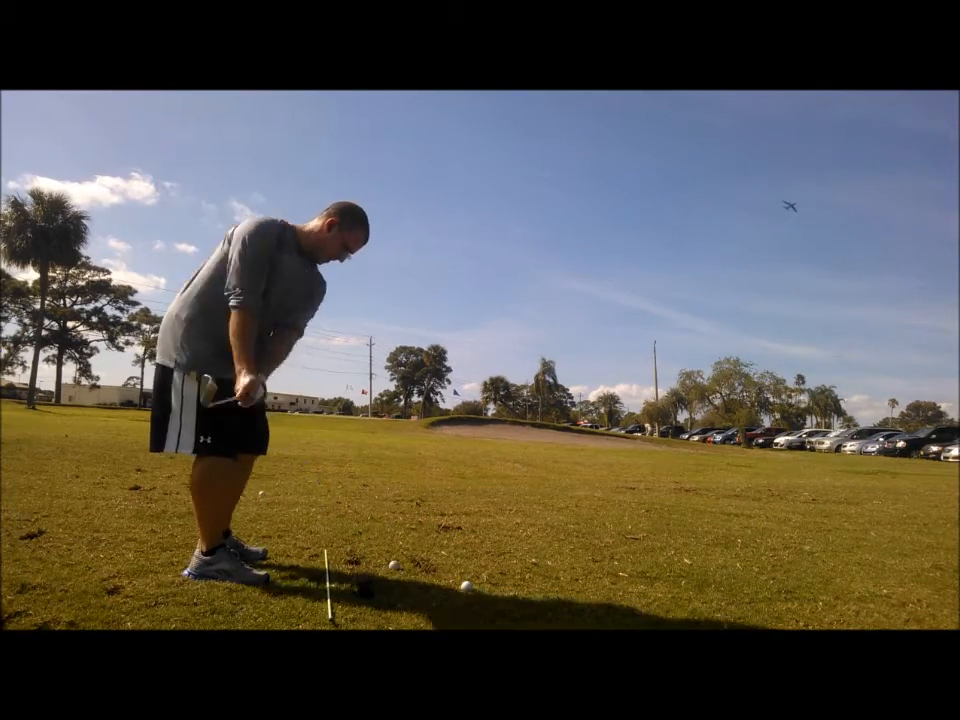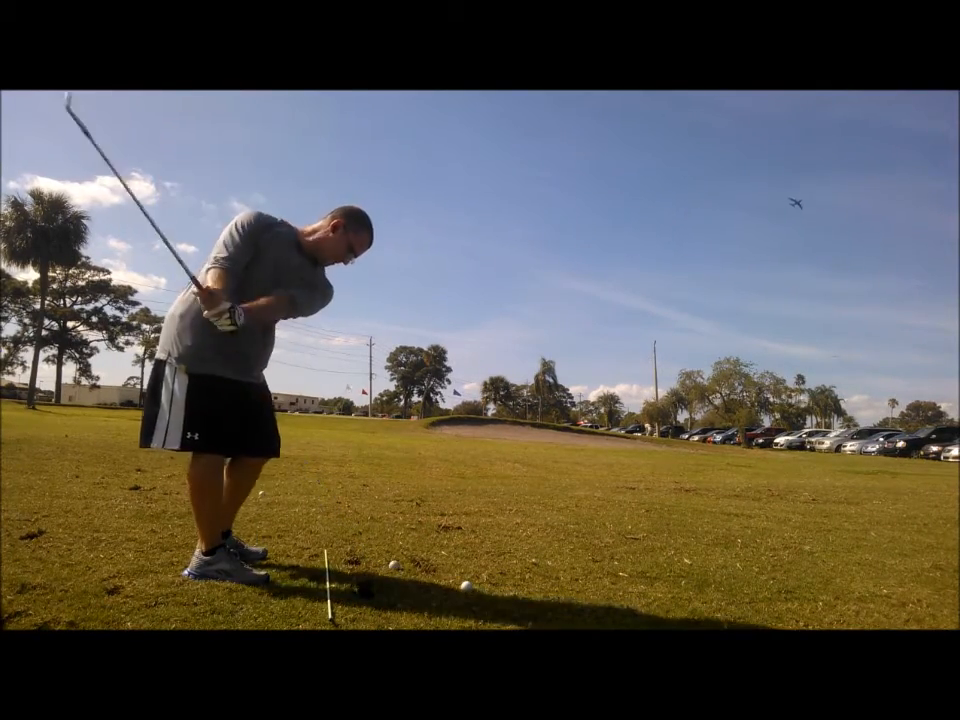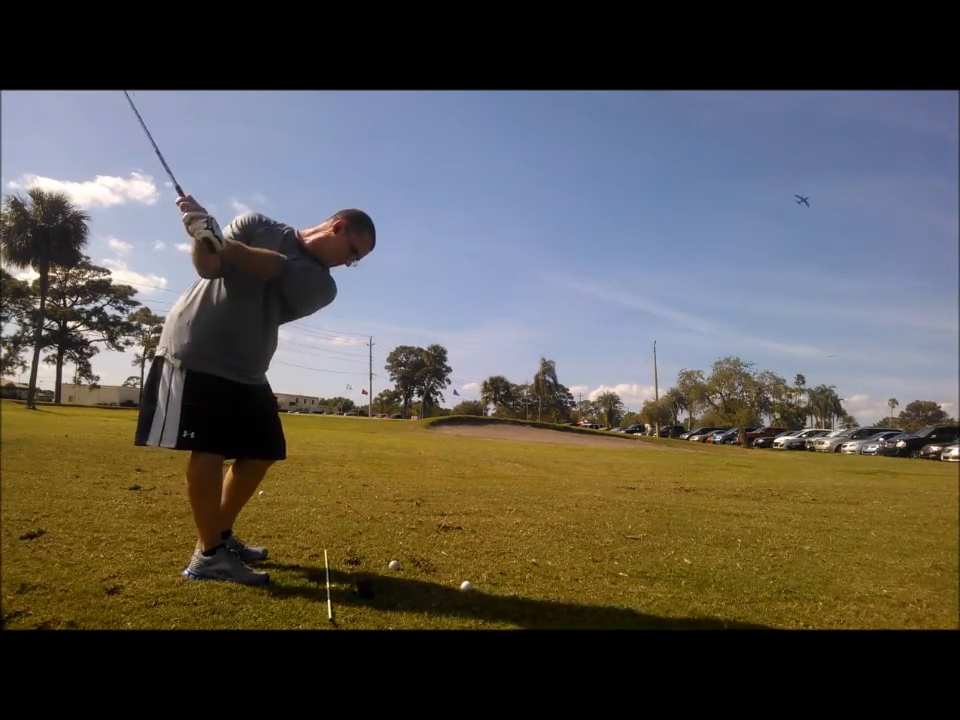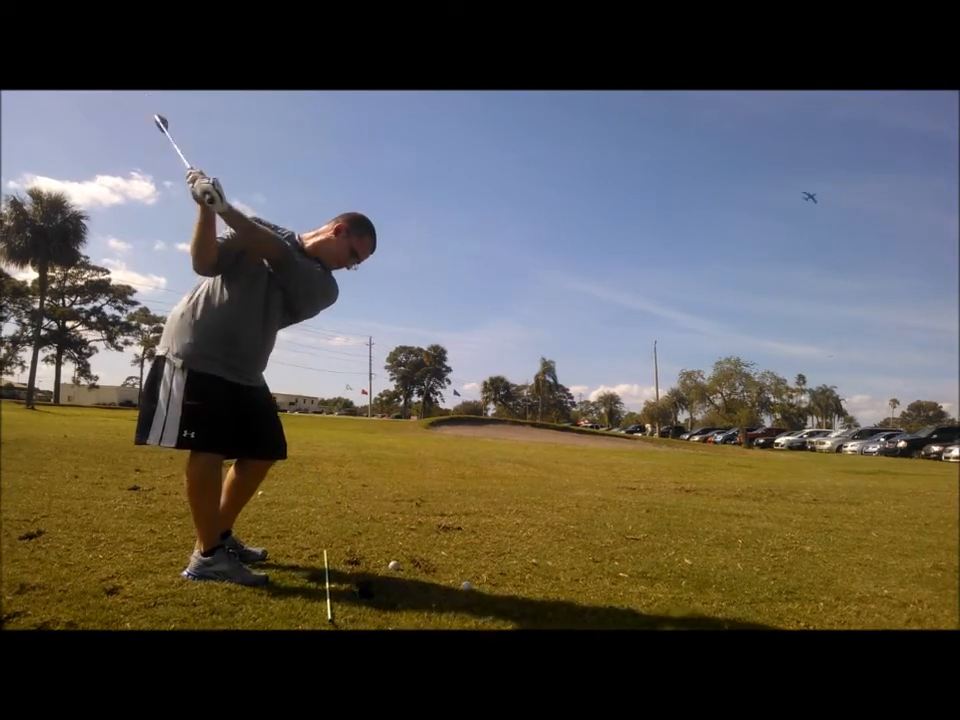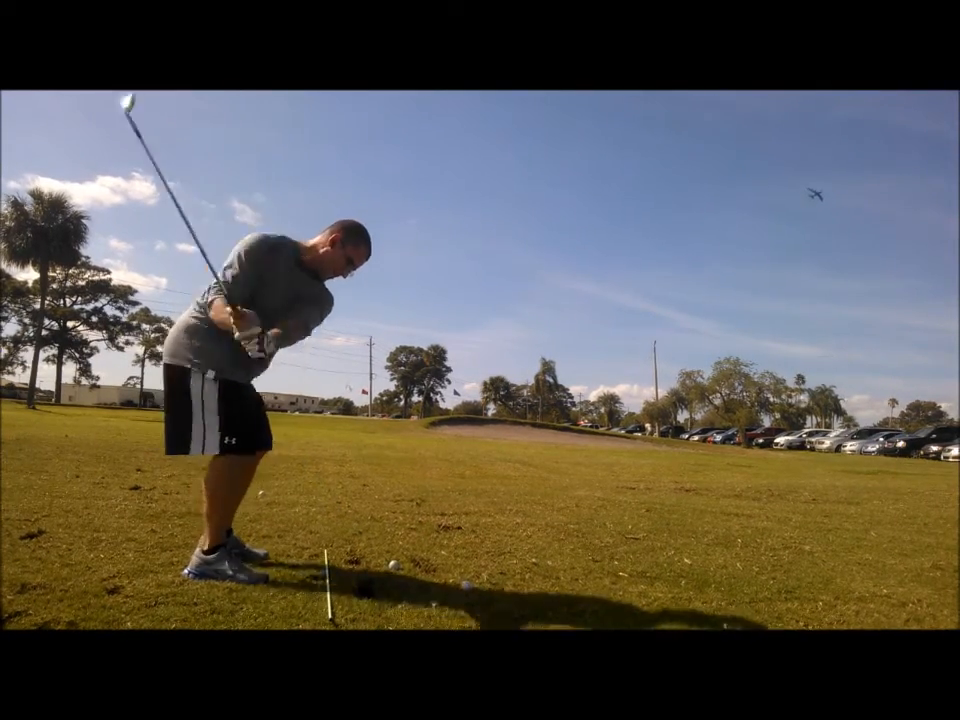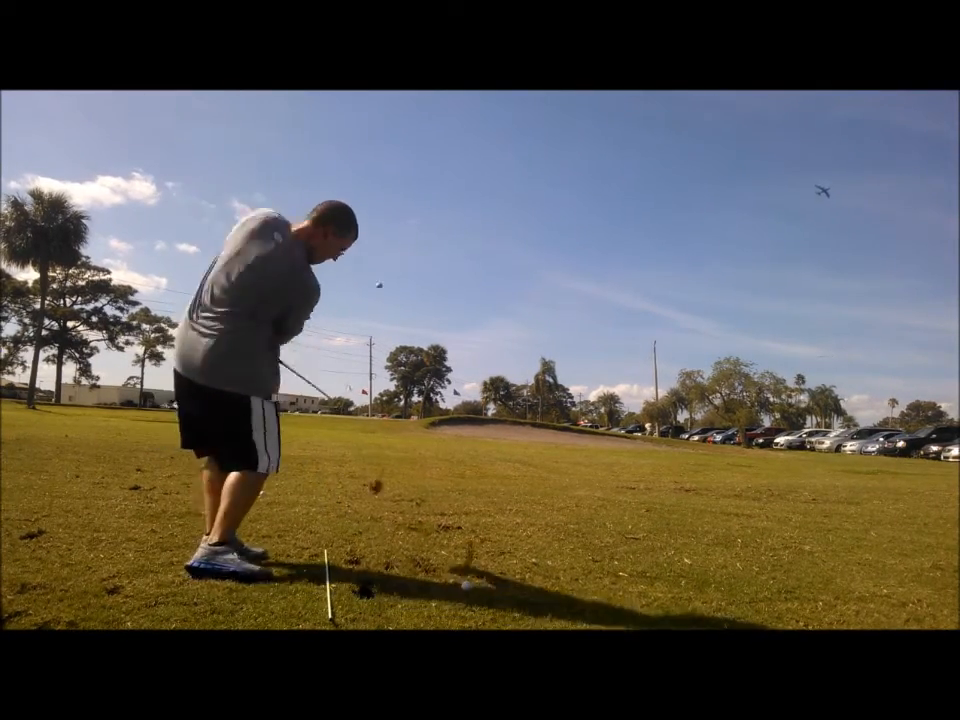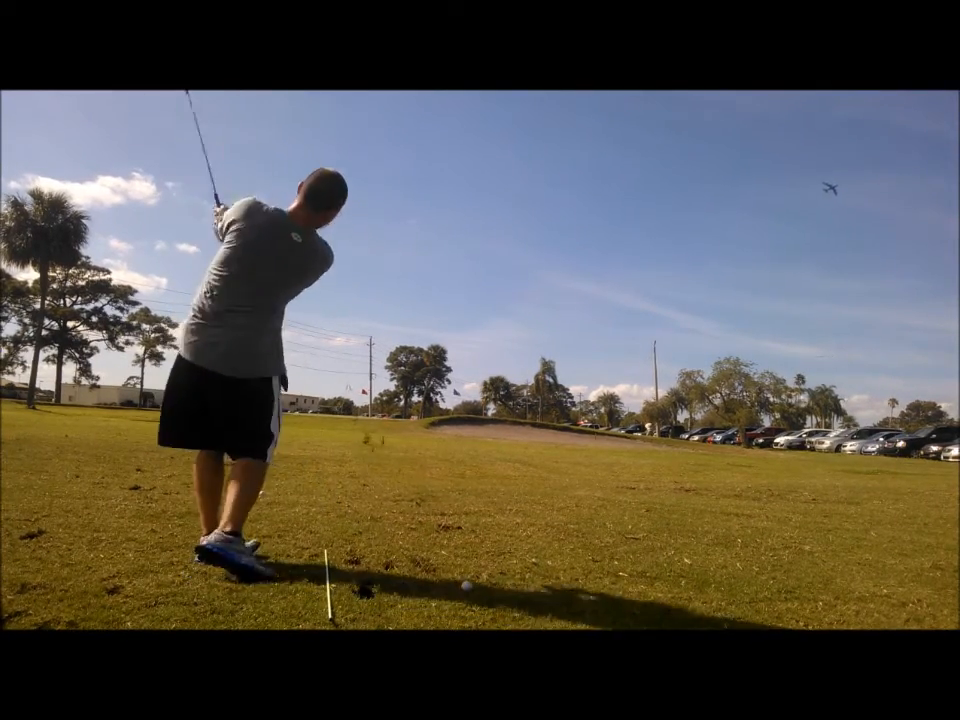
dt=0.2s
person 1, frame 1
left shoulder: (313, 285)
right shoulder: (264, 232)
left elbow: (288, 334)
right elbow: (241, 301)
left wrist: (256, 375)
right wrist: (244, 370)
left hip: (238, 365)
right hip: (192, 351)
left knee: (245, 449)
right knee: (214, 450)
left ankle: (220, 537)
right ankle: (209, 554)
person 1, frame 2
left shoulder: (318, 288)
right shoulder: (258, 225)
left elbow: (281, 303)
right elbow: (222, 266)
left wrist: (238, 314)
right wrist: (216, 295)
left hip: (244, 368)
right hip: (192, 350)
left knee: (255, 452)
right knee: (209, 451)
left ankle: (221, 537)
right ankle: (208, 554)
person 1, frame 3
left shoulder: (321, 286)
right shoulder: (257, 227)
left elbow: (274, 267)
right elbow: (209, 267)
right wrist: (201, 233)
left hip: (247, 373)
right hip: (194, 351)
left knee: (260, 454)
right knee: (208, 451)
left ankle: (220, 537)
right ankle: (208, 555)
person 1, frame 4
left shoulder: (322, 288)
right shoulder: (255, 228)
left elbow: (272, 251)
right elbow: (204, 264)
left wrist: (222, 207)
right wrist: (204, 211)
left hip: (243, 371)
right hip: (191, 351)
left knee: (262, 454)
right knee: (207, 449)
left ankle: (220, 537)
right ankle: (208, 555)
person 1, frame 5
left shoulder: (321, 299)
right shoulder: (266, 247)
left elbow: (292, 329)
right elbow: (218, 299)
left wrist: (267, 337)
right wrist: (238, 323)
left hip: (232, 368)
right hip: (198, 355)
left knee: (249, 449)
right knee: (232, 450)
left ankle: (219, 537)
right ankle: (209, 555)
person 1, frame 6
left shoulder: (261, 222)
right shoulder: (304, 286)
right elbow: (282, 335)
left hip: (190, 353)
right hip: (241, 371)
left knee: (216, 453)
right knee: (252, 462)
left ankle: (216, 535)
right ankle: (216, 547)
person 1, frame 7
left shoulder: (249, 214)
right shoulder: (320, 256)
left elbow: (225, 219)
left hip: (198, 347)
right hip: (255, 361)
left knee: (208, 447)
right knee: (252, 453)
left ankle: (210, 534)
right ankle: (227, 536)
